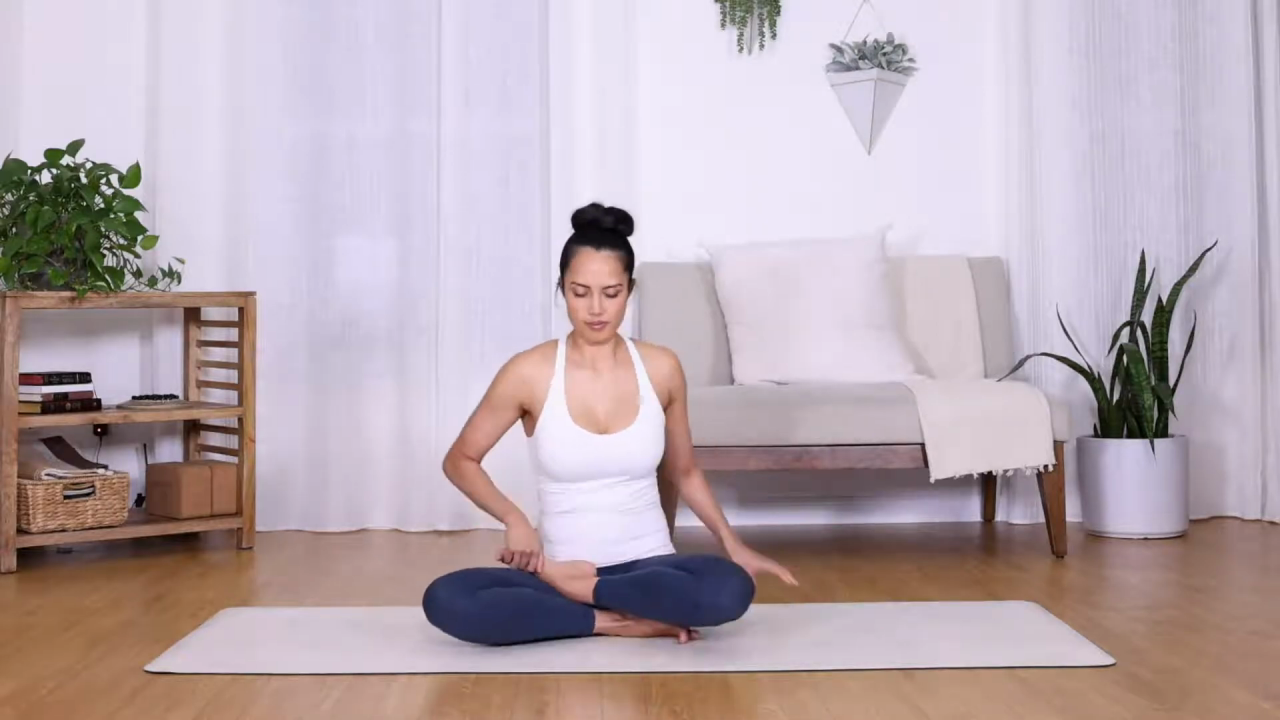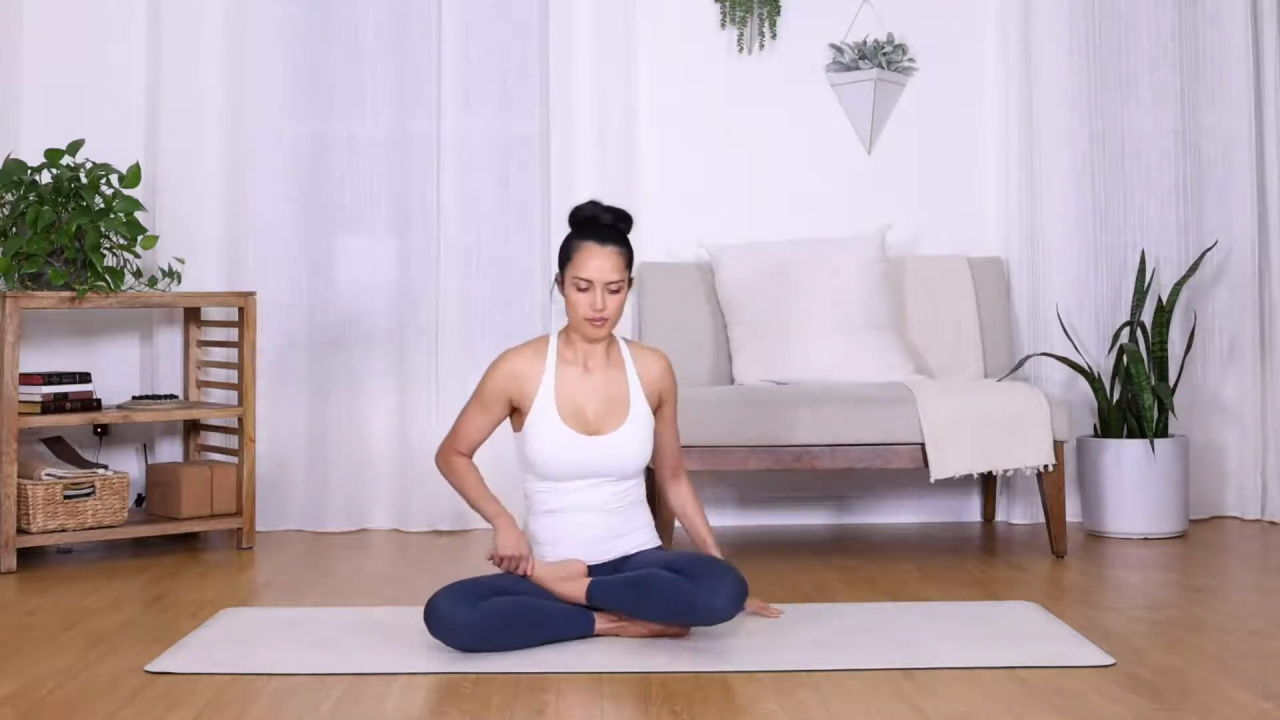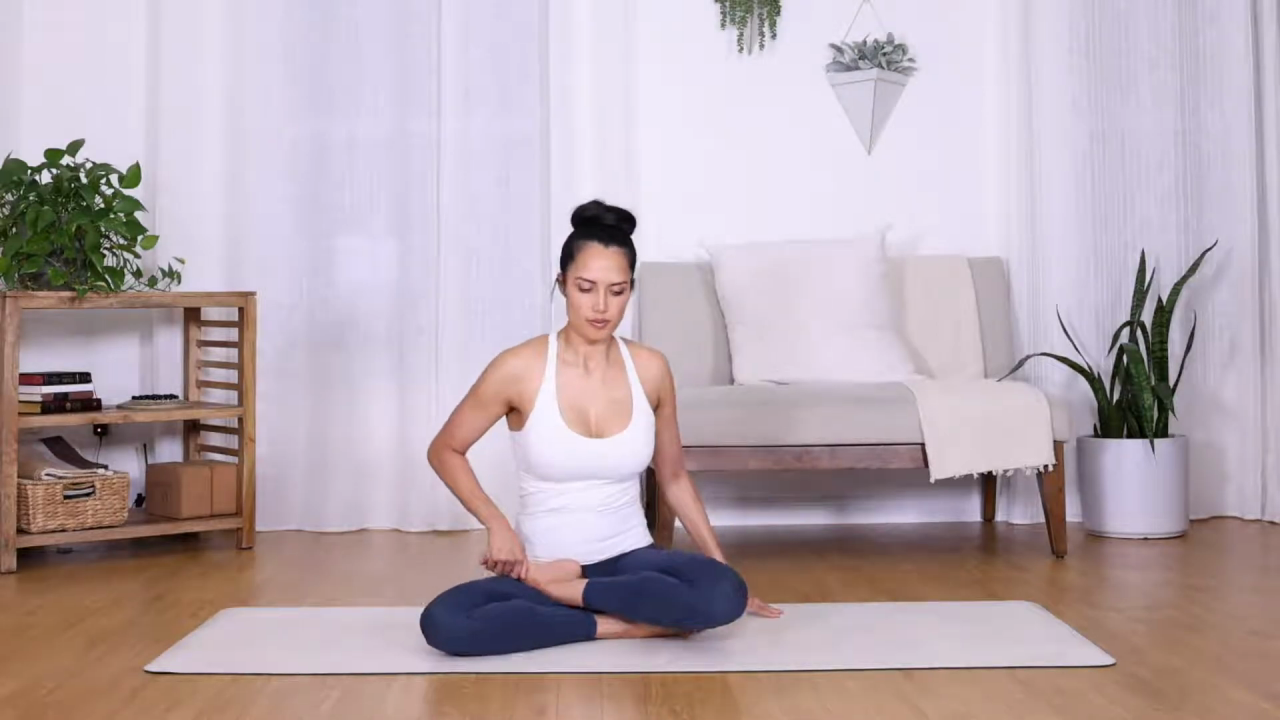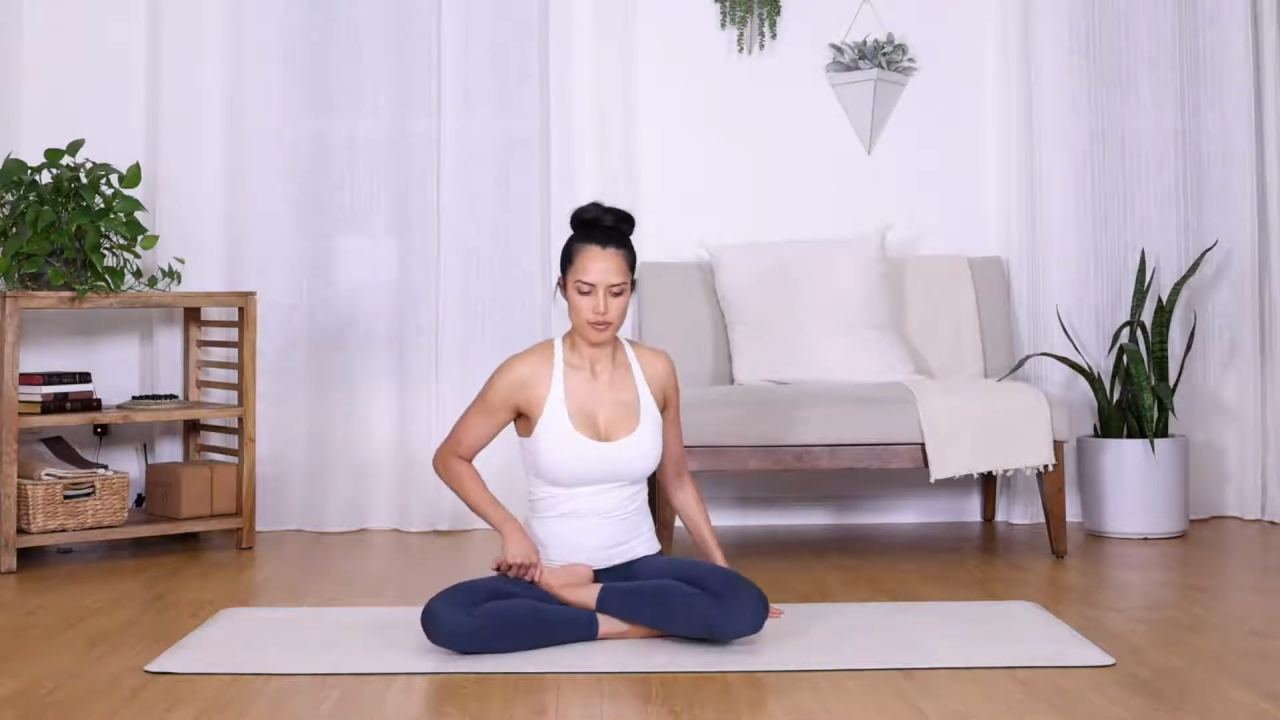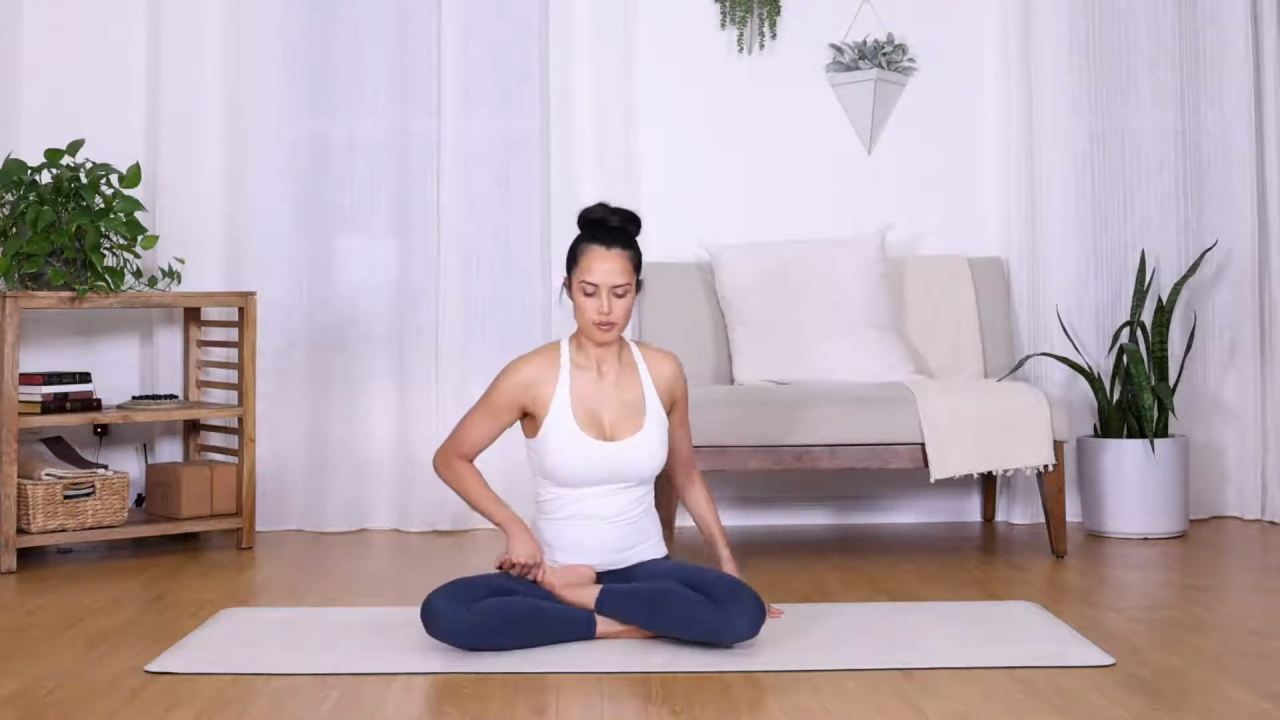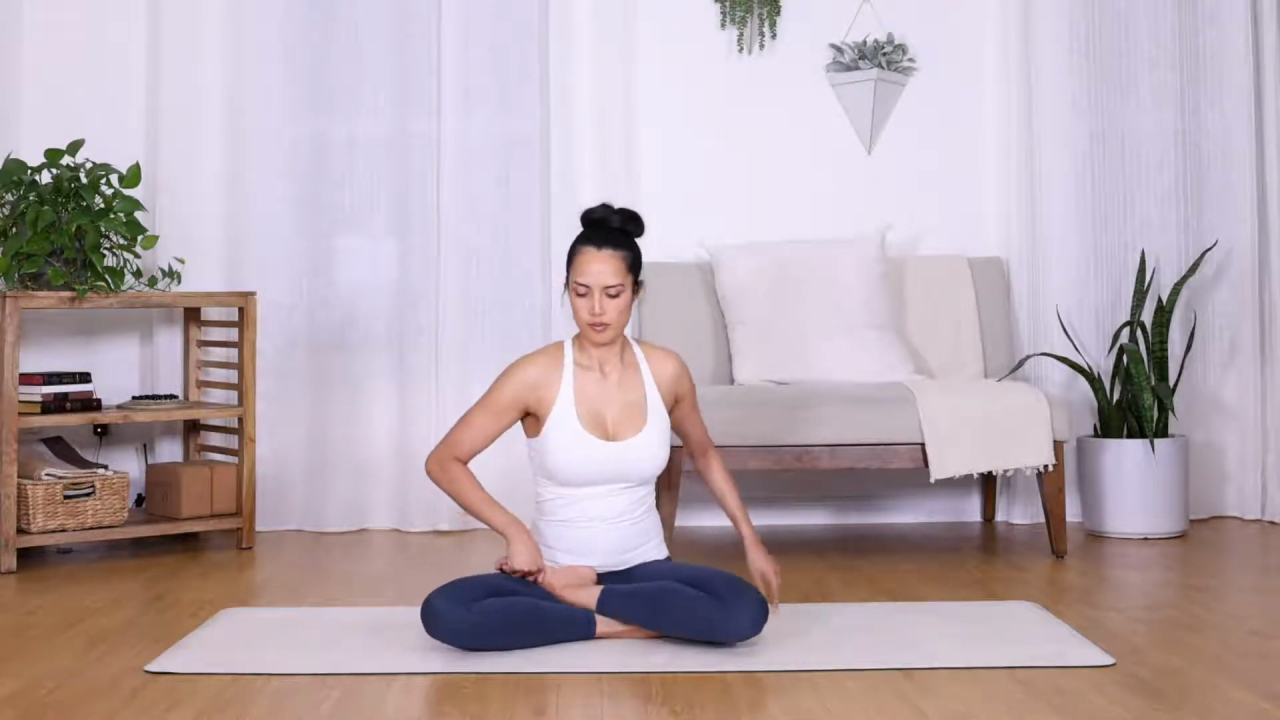
dt=0.2s
person 1, frame 1
left shoulder: (661, 368)
right shoulder: (529, 372)
left elbow: (684, 471)
right elbow: (460, 460)
left wrist: (732, 543)
right wrist: (513, 519)
left hip: (649, 565)
right hip: (561, 567)
left knee: (731, 590)
right knee: (445, 600)
left ankle: (577, 588)
right ankle: (614, 621)
person 1, frame 2
left shoulder: (652, 369)
right shoulder: (519, 369)
left elbow: (673, 478)
right elbow: (452, 455)
left wrist: (720, 564)
right wrist: (503, 521)
left hip: (637, 560)
right hip: (551, 567)
left knee: (722, 592)
right knee: (446, 615)
left ankle: (569, 590)
right ankle: (617, 620)
person 1, frame 3
left shoulder: (650, 368)
right shoulder: (519, 369)
left elbow: (673, 476)
right elbow: (444, 451)
left wrist: (722, 566)
right wrist: (497, 525)
left hip: (630, 558)
right hip: (544, 566)
left knee: (722, 595)
right knee: (443, 624)
left ankle: (565, 592)
right ankle: (619, 622)
person 1, frame 4
left shoulder: (656, 369)
right shoulder: (526, 374)
left elbow: (676, 478)
right elbow: (450, 458)
left wrist: (722, 567)
right wrist: (510, 529)
left hip: (638, 563)
right hip: (553, 569)
left knee: (746, 608)
right knee: (443, 619)
left ankle: (580, 596)
right ankle: (619, 623)
person 1, frame 5
left shoulder: (663, 371)
right shoulder: (533, 375)
left elbow: (685, 475)
right elbow: (450, 459)
left wrist: (727, 561)
right wrist: (515, 528)
left hip: (642, 567)
right hip: (555, 570)
left knee: (744, 615)
right knee: (442, 612)
left ankle: (575, 595)
right ankle: (618, 623)
person 1, frame 6
left shoulder: (666, 370)
right shoulder: (536, 375)
left elbow: (704, 453)
right elbow: (443, 462)
left wrist: (750, 539)
right wrist: (516, 533)
left hip: (643, 568)
right hip: (556, 571)
left knee: (746, 612)
right knee: (442, 613)
left ankle: (577, 599)
right ankle: (617, 624)
